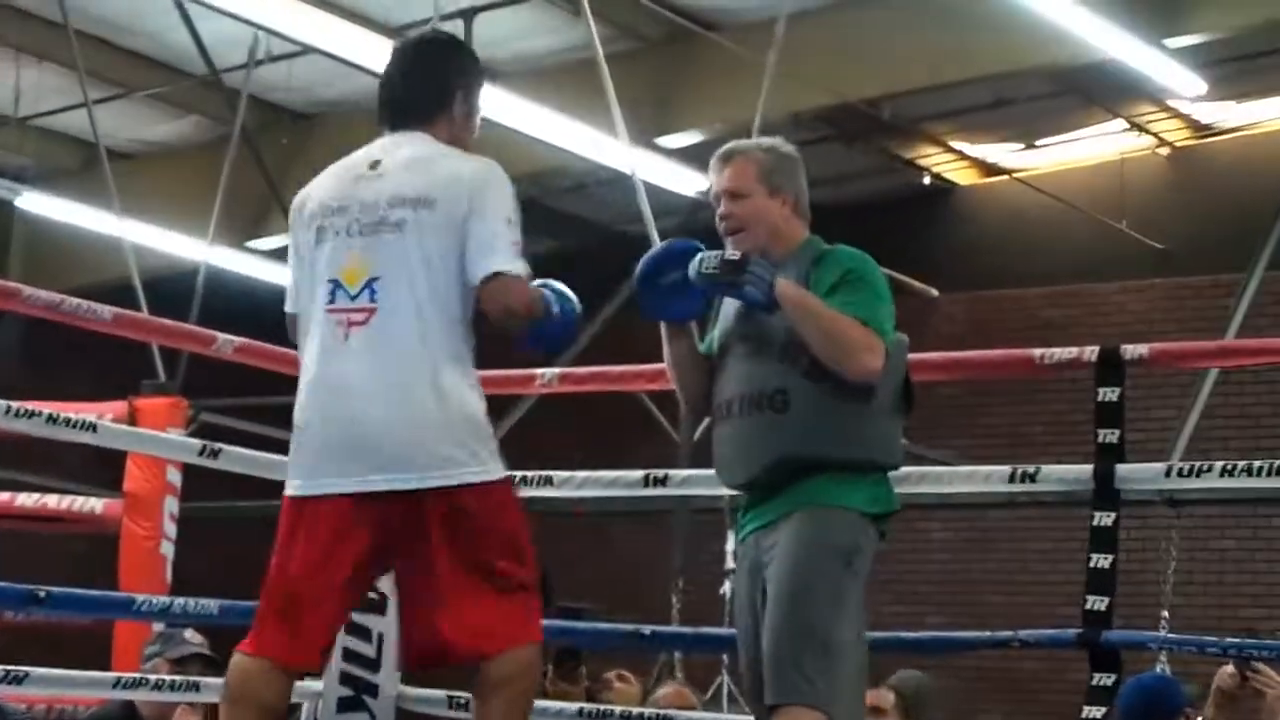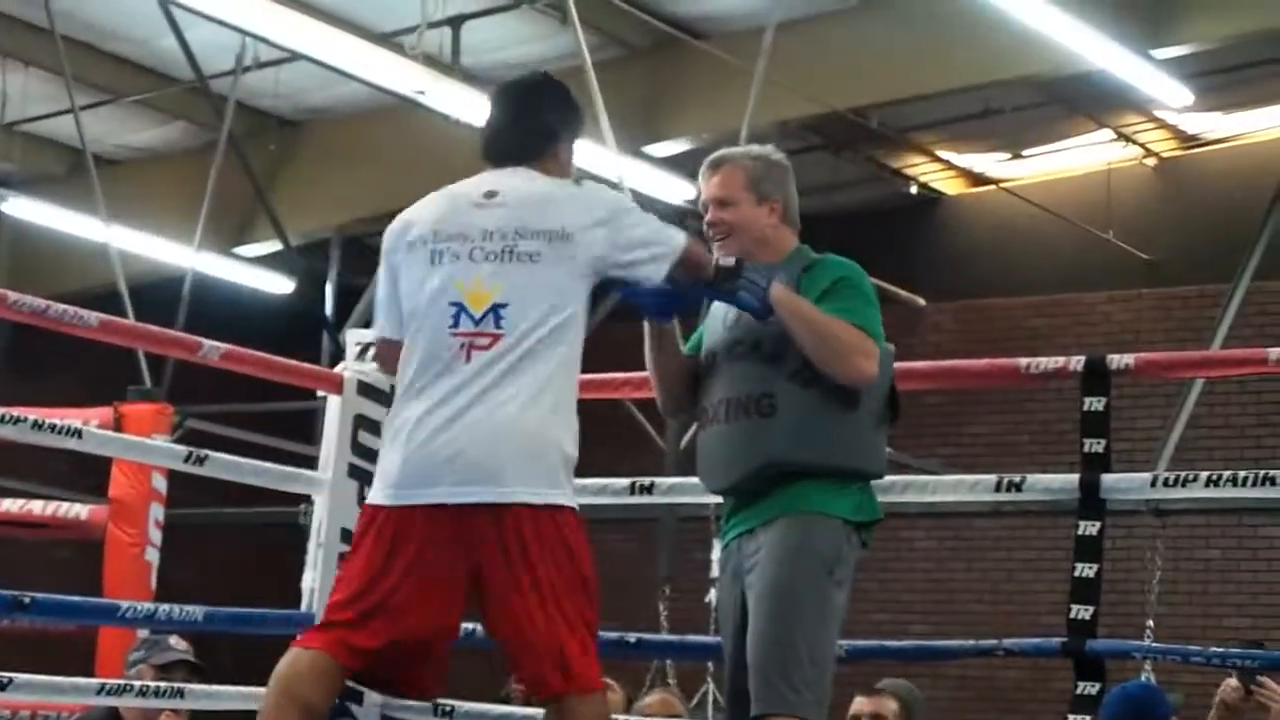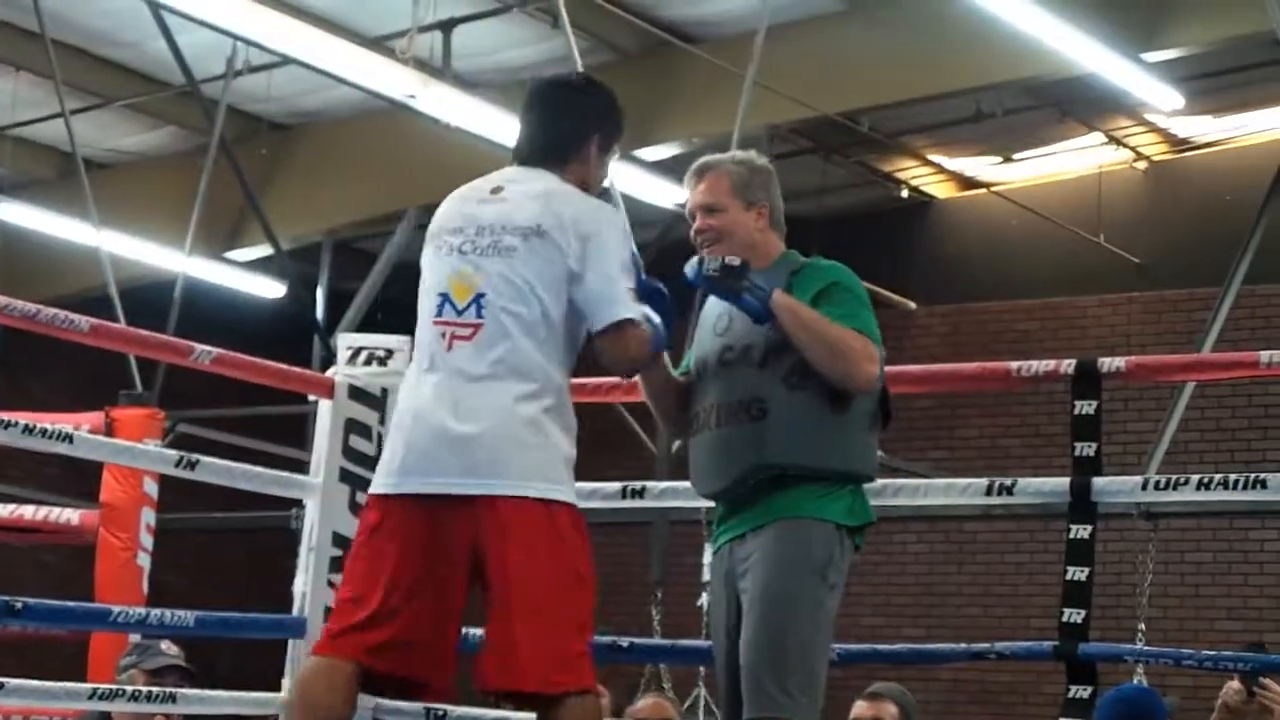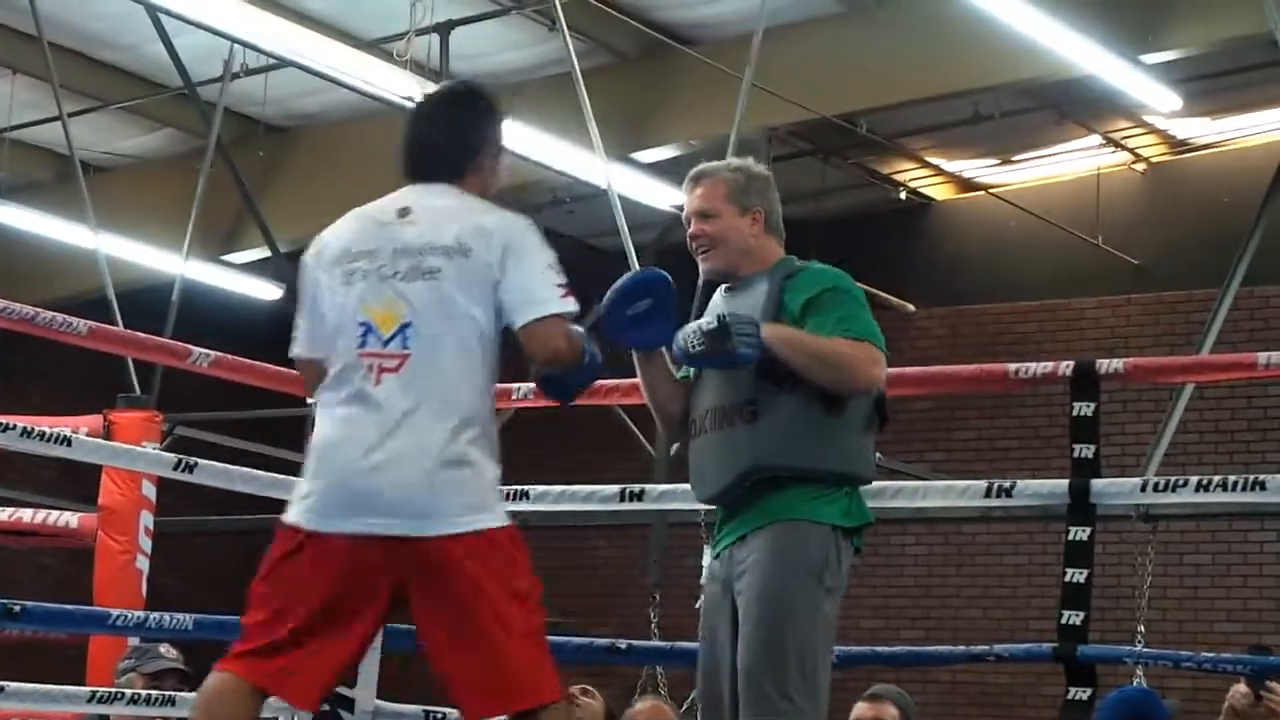
dt=0.3s
person 1, frame 1
left shoulder: (315, 194)
right shoulder: (472, 178)
left elbow: (301, 324)
right elbow: (503, 299)
right wrist: (546, 307)
left hip: (325, 450)
right hip: (439, 446)
left knee: (280, 639)
right knee: (508, 627)
person 1, frame 2
left shoulder: (414, 222)
right shoulder: (592, 211)
left elbow: (391, 358)
right elbow: (697, 262)
left hip: (416, 472)
right hip: (527, 476)
left knee: (332, 643)
person 1, frame 3
left shoulder: (451, 210)
right shoulder: (588, 219)
right elbow: (624, 352)
right wrist: (649, 328)
left hip: (415, 457)
right hip: (520, 467)
left knee: (351, 643)
person 1, frame 4
left shoulder: (334, 240)
right shoulder: (501, 233)
left elbow: (313, 371)
right elbow: (552, 345)
right wrist: (579, 350)
left hip: (337, 492)
right hip: (451, 501)
left knee: (251, 665)
person 2, frame 1
left shoulder: (842, 268)
right shoulder: (736, 294)
left elbow: (863, 359)
right elbow: (698, 403)
left wrist: (778, 287)
right wrist: (675, 321)
left hip: (827, 501)
right hip: (758, 512)
person 2, frame 2
left shoulder: (831, 277)
right shoulder: (726, 299)
left elbow: (862, 363)
right elbow: (677, 401)
left wrist: (771, 293)
right wrist: (659, 319)
left hip: (811, 508)
right hip: (742, 518)
person 2, frame 3
left shoulder: (821, 280)
right shoulder: (716, 303)
left elbow: (862, 368)
right elbow: (680, 416)
left wrist: (771, 298)
left hip: (803, 512)
right hip: (733, 523)
person 2, frame 4
left shoulder: (816, 286)
right shoulder: (720, 308)
left elbow: (867, 370)
right elbow: (680, 423)
left wrist: (763, 334)
right wrist: (645, 347)
left hip: (801, 516)
right hip: (733, 529)
